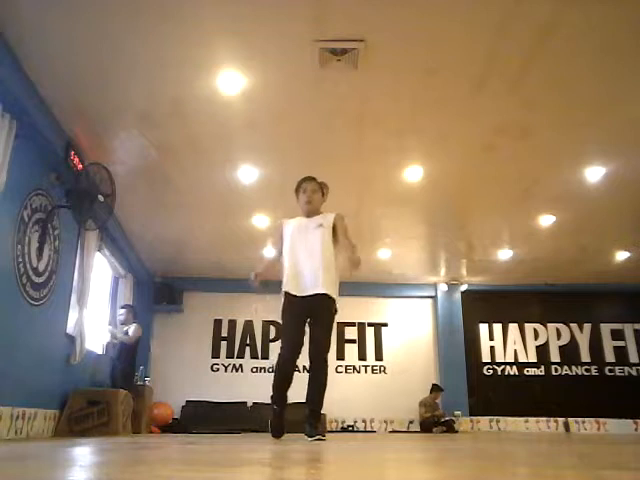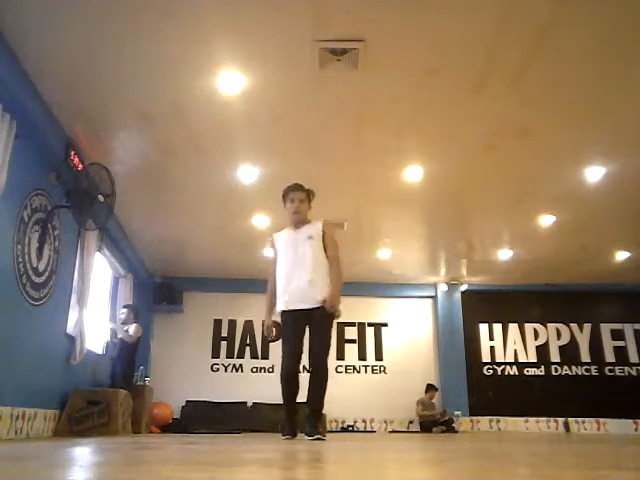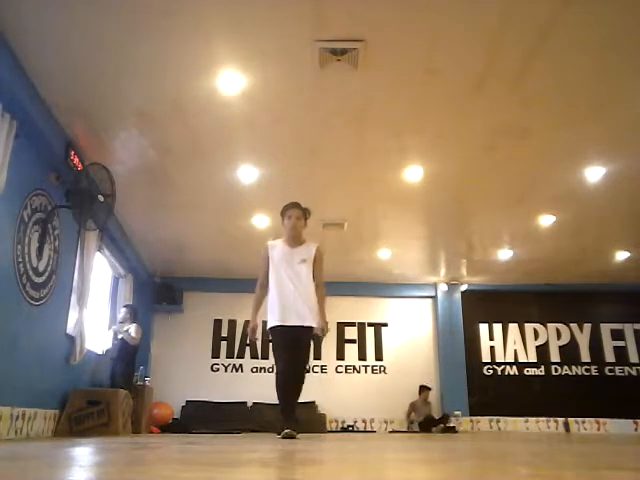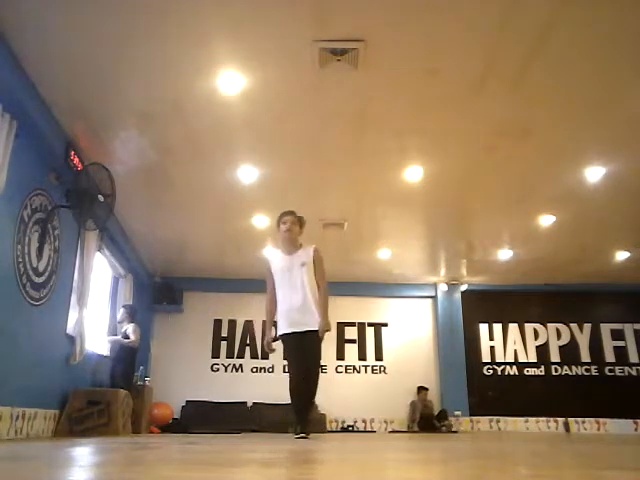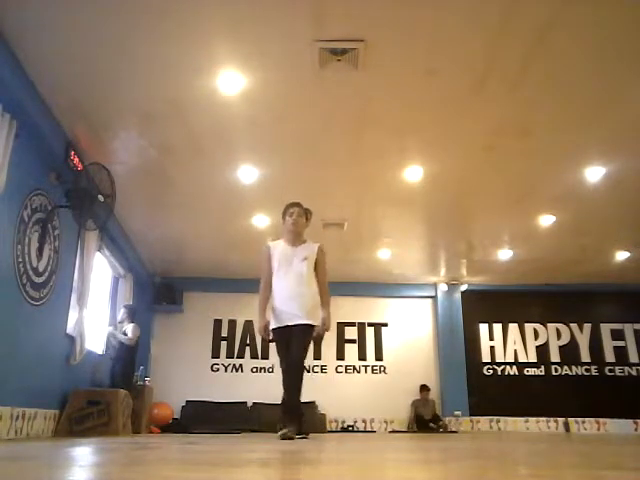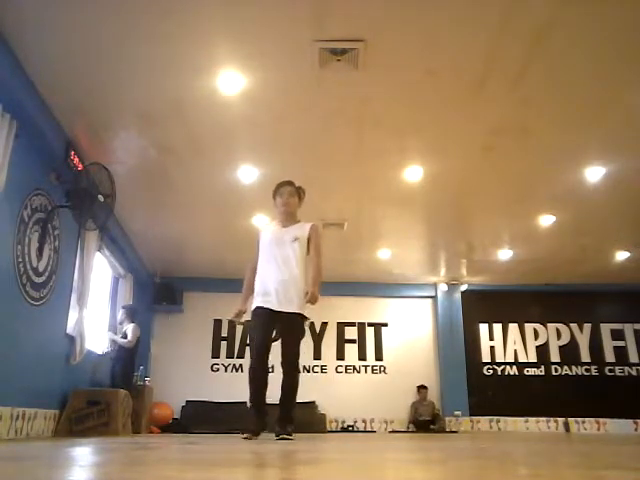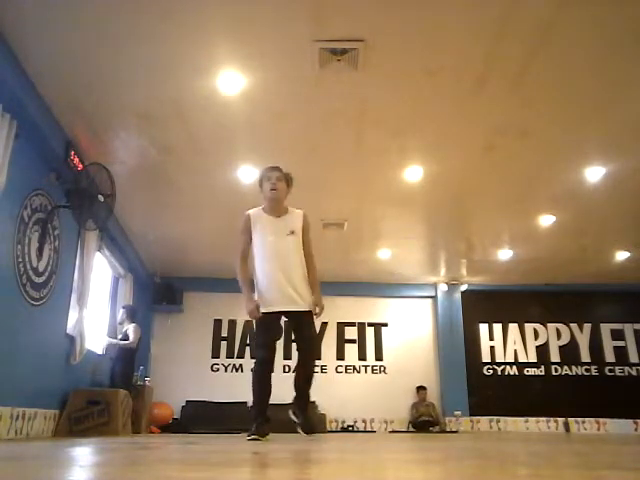
dt=0.7s
person 1, frame 1
left shoulder: (333, 220)
right shoulder: (286, 225)
left elbow: (345, 242)
right elbow: (276, 255)
left wrist: (353, 255)
right wrist: (261, 271)
left hip: (324, 292)
right hip: (294, 291)
left knee: (319, 356)
right knee: (289, 350)
left ankle: (313, 421)
right ankle: (278, 404)
person 1, frame 2
left shoulder: (322, 228)
right shoulder: (277, 239)
left elbow: (334, 262)
right elbow: (273, 278)
left wrist: (336, 292)
right wrist: (268, 313)
left hip: (320, 303)
right hip: (290, 306)
left knee: (318, 361)
right knee: (289, 363)
left ankle: (314, 422)
right ankle: (290, 420)
person 1, frame 3
left shoulder: (314, 250)
right shoulder: (271, 249)
left elbow: (319, 285)
right elbow: (261, 284)
left wrist: (322, 317)
right wrist: (253, 316)
left hip: (305, 318)
right hip: (278, 318)
left knee: (298, 369)
right knee: (283, 368)
left ankle: (288, 417)
right ankle: (287, 420)
person 1, frame 4
left shoulder: (313, 253)
right shoulder: (272, 259)
left elbow: (322, 286)
right elbow: (271, 296)
left wrist: (324, 317)
right wrist: (268, 329)
left hip: (312, 323)
right hip: (287, 325)
left knee: (312, 371)
right knee: (296, 374)
left ankle: (304, 415)
right ankle: (301, 422)
person 1, frame 5
left shoulder: (316, 250)
right shoulder: (271, 249)
left elbow: (323, 284)
right elbow: (265, 284)
left wrist: (326, 313)
right wrist: (262, 315)
left hip: (306, 317)
right hip: (280, 319)
left knee: (296, 364)
right knee: (287, 370)
left ankle: (289, 419)
right ankle: (295, 420)
person 1, frame 6
left shoulder: (309, 230)
right shoulder: (264, 232)
left elbow: (315, 261)
right elbow: (253, 268)
left wrist: (314, 287)
right wrist: (244, 301)
left hip: (294, 304)
right hip: (264, 301)
left knee: (290, 363)
right knee: (258, 356)
left ankle: (285, 422)
right ankle: (257, 418)
person 1, frame 7
left shoulder: (300, 218)
right shoulder: (250, 218)
left elbow: (309, 258)
right elbow: (242, 261)
left wrist: (316, 293)
right wrist: (249, 297)
left hip: (299, 299)
right hip: (267, 301)
left knee: (309, 351)
right knee: (263, 359)
left ankle: (300, 406)
right ankle: (259, 422)
